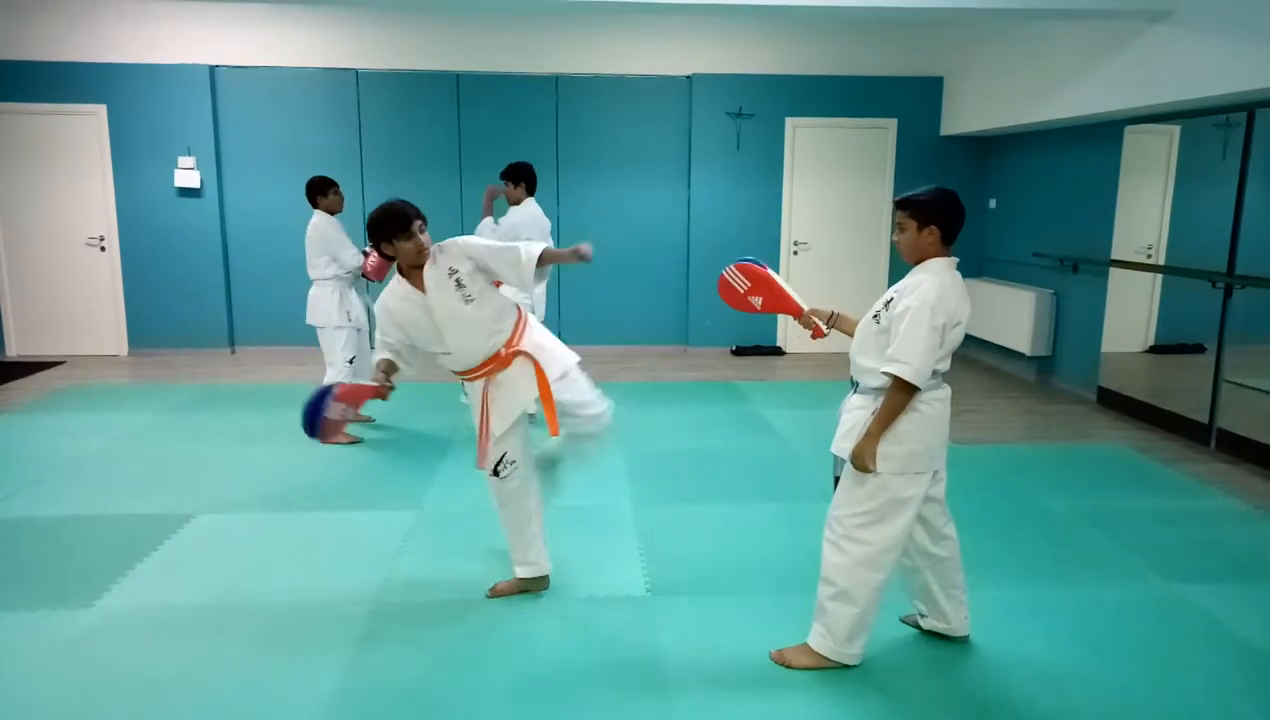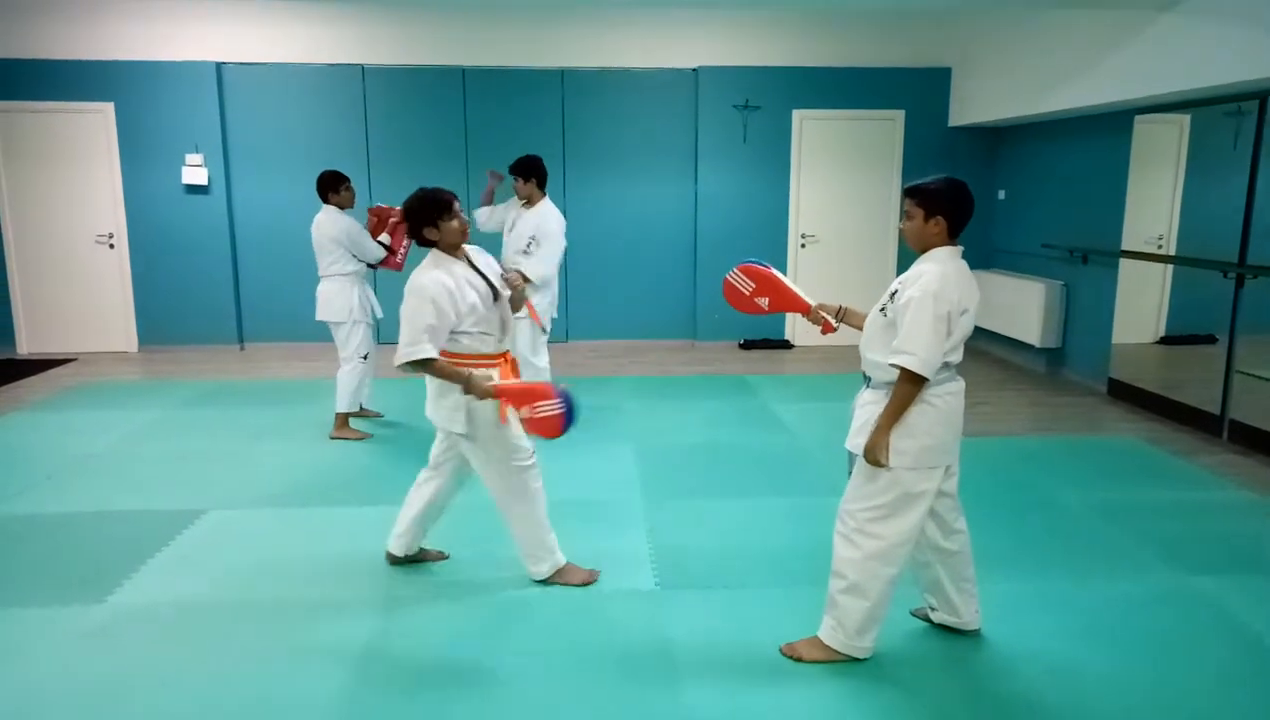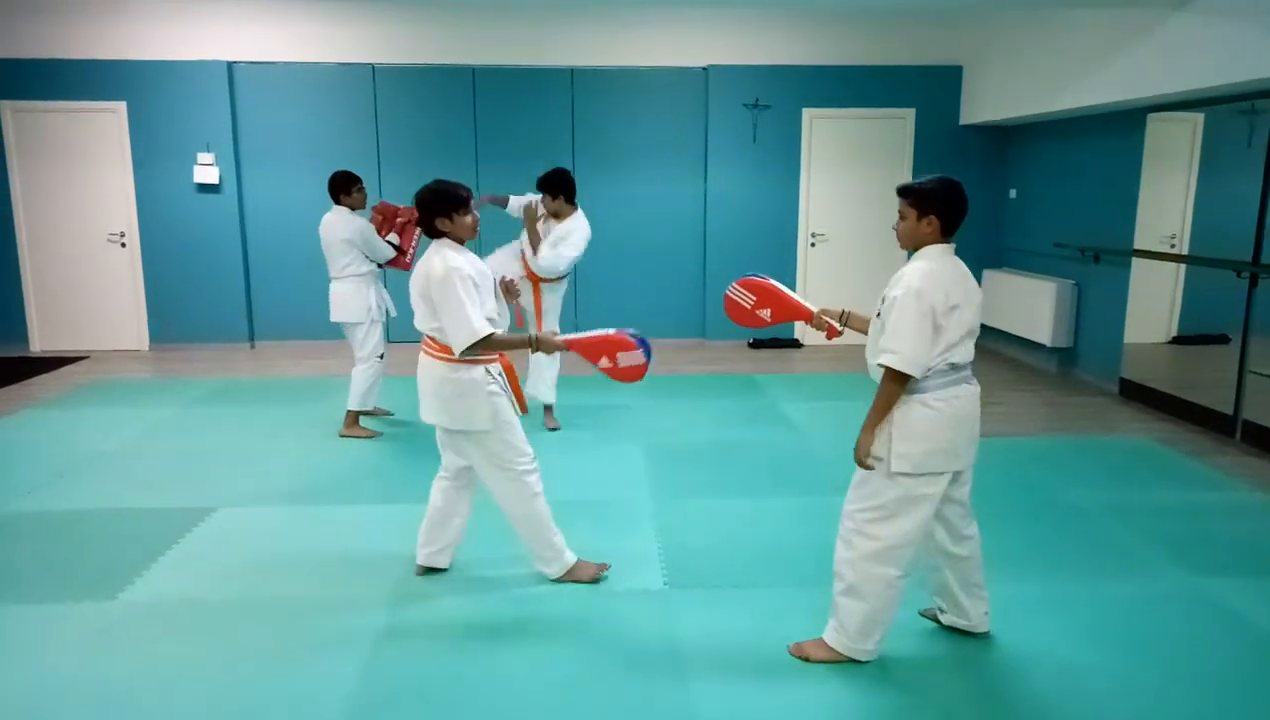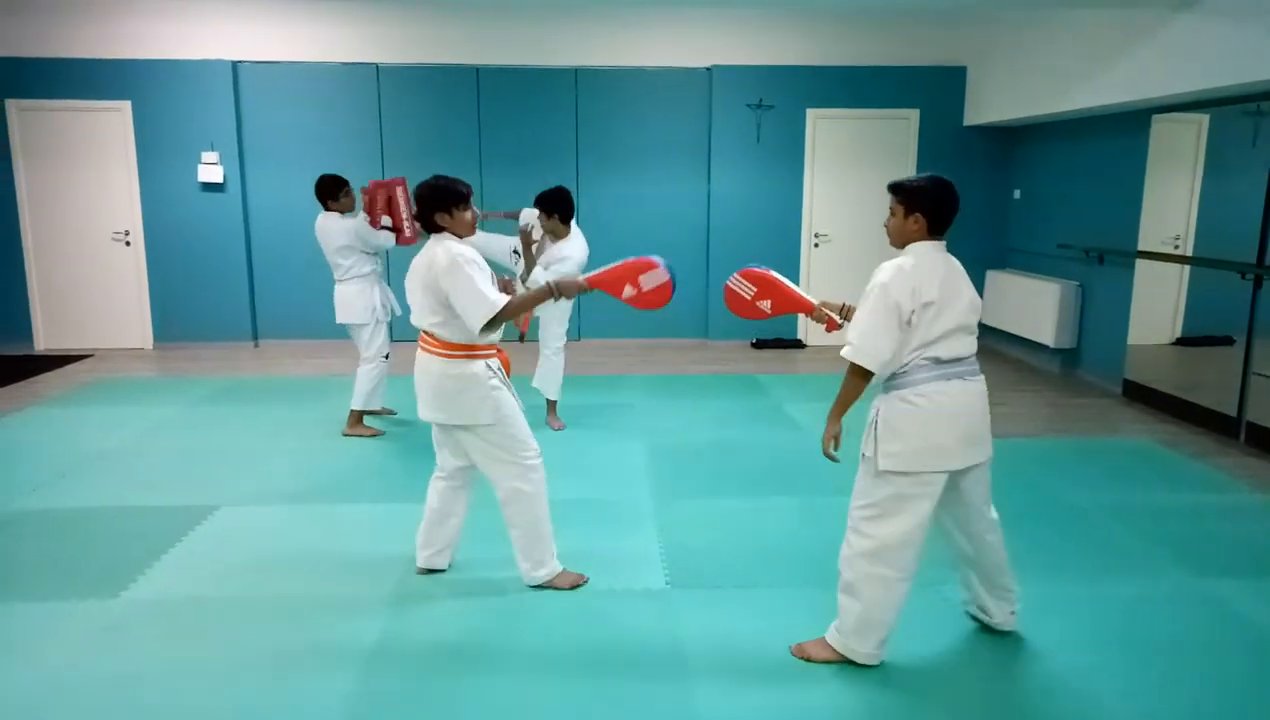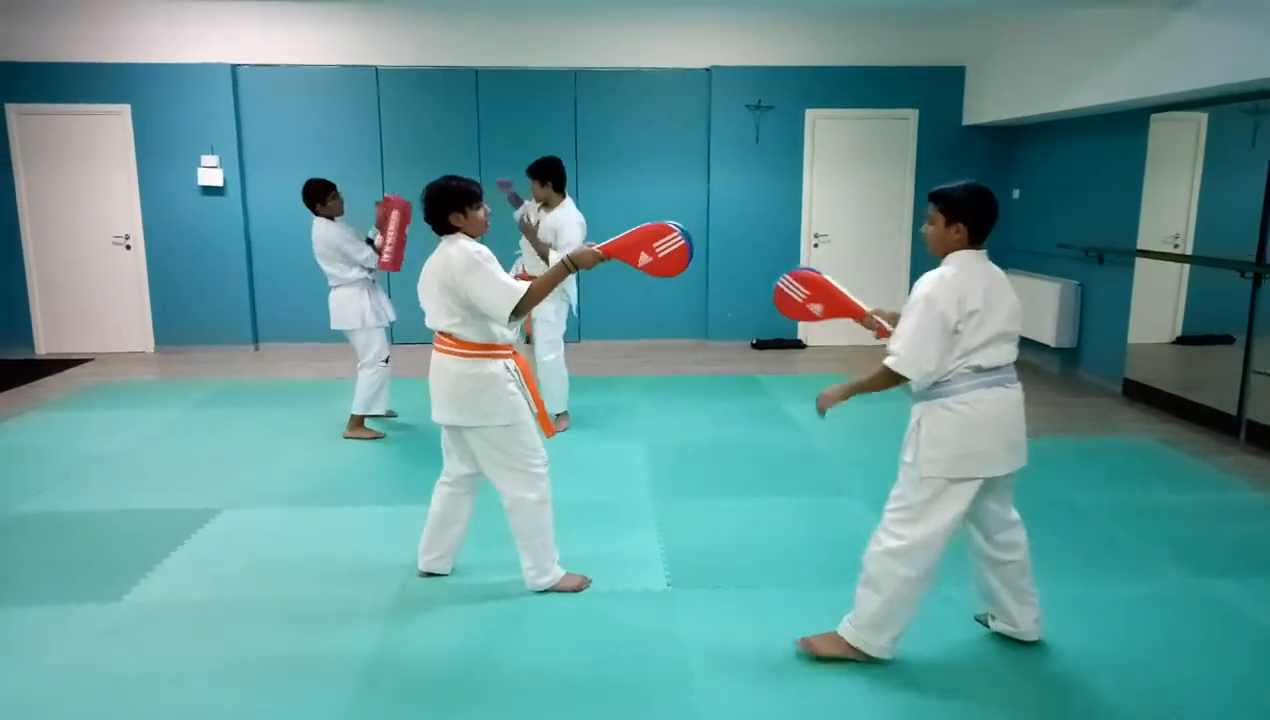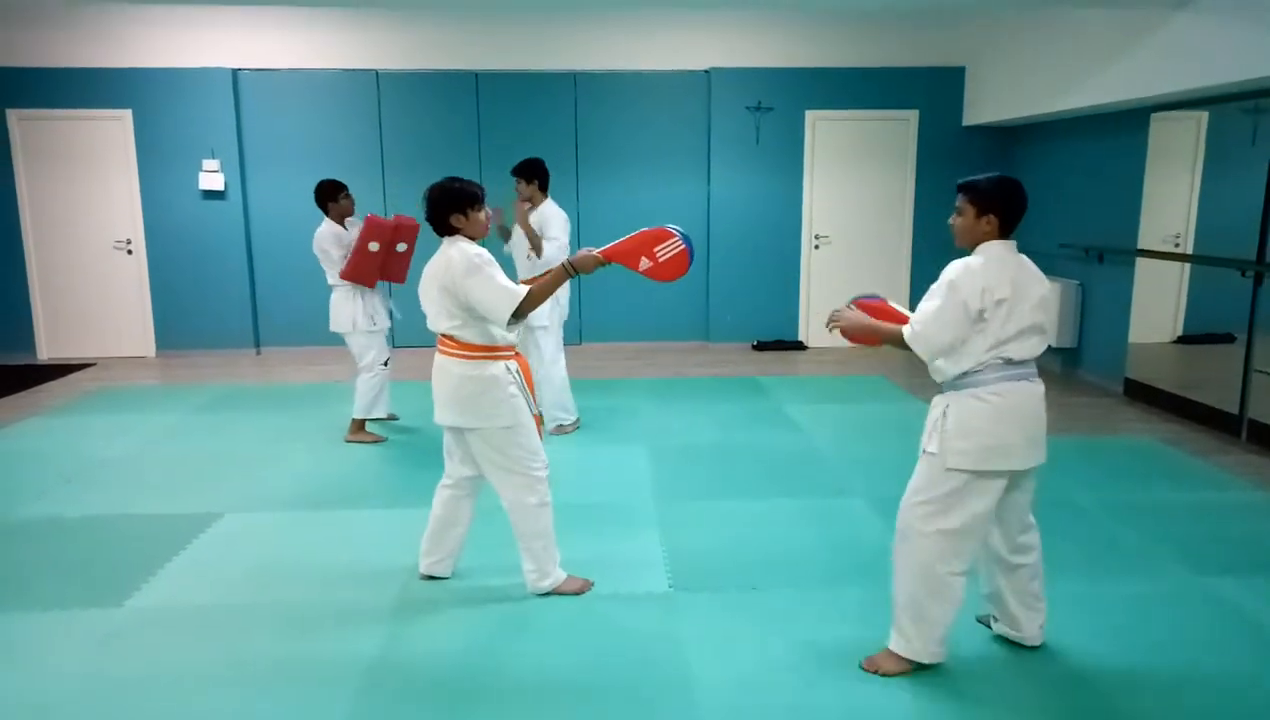
dt=0.3s
person 1, frame 1
left shoulder: (928, 291)
right shoulder: (936, 282)
left elbow: (906, 375)
right elbow: (893, 339)
left wrist: (870, 438)
right wrist: (830, 318)
left hip: (898, 423)
right hip: (917, 422)
left knee: (856, 531)
right knee: (926, 522)
left ankle: (833, 643)
right ankle: (946, 616)
person 1, frame 2
left shoulder: (930, 280)
right shoulder: (951, 272)
left elbow: (913, 366)
left wrist: (881, 431)
right wrist: (839, 313)
left hip: (912, 415)
right hip: (934, 413)
left knee: (869, 524)
right knee: (938, 516)
left ankle: (843, 637)
right ankle: (956, 610)
person 1, frame 3
left shoulder: (917, 278)
right shoulder: (956, 273)
left elbow: (901, 365)
left wrist: (869, 430)
right wrist: (844, 318)
left hip: (920, 417)
right hip: (954, 408)
left knee: (871, 526)
right knee: (951, 518)
left ankle: (849, 639)
right ankle: (966, 612)
person 1, frame 4
left shoulder: (896, 274)
right shoulder: (955, 272)
left elbow: (867, 357)
left wrist: (835, 417)
right wrist: (845, 311)
left hip: (916, 413)
right hip: (966, 403)
left knee: (878, 529)
right knee: (974, 514)
left ankle: (853, 640)
right ankle: (998, 608)
person 1, frame 5
left shoulder: (939, 285)
right shoulder: (997, 281)
left elbow: (907, 366)
left wrist: (843, 392)
right wrist: (898, 320)
left hip: (954, 420)
right hip: (1002, 411)
left knee: (908, 528)
right knee: (998, 523)
left ankle: (862, 634)
right ankle: (1019, 620)
person 1, frame 6
left shoulder: (966, 273)
right shoulder: (1029, 273)
left elbow: (924, 341)
left wrist: (857, 323)
right wrist: (921, 324)
left hip: (975, 415)
right hip: (1019, 407)
left knee: (927, 523)
right knee: (1012, 525)
left ankle: (913, 645)
right ankle: (1022, 623)
person 2, frame 1
left shoulder: (460, 252)
right shoulder: (391, 305)
left elbow: (531, 256)
right elbow: (392, 350)
left wrist: (567, 254)
right wrist: (384, 372)
left hip: (528, 351)
right hip: (491, 385)
left knee: (590, 415)
right knee: (509, 476)
right ankle: (532, 571)
person 2, frame 2
left shoulder: (476, 256)
right shoulder: (429, 284)
left elbow: (505, 309)
right elbow: (413, 356)
left wrist: (517, 293)
right wrist: (466, 380)
left hip: (482, 374)
right hip: (466, 389)
left knee: (445, 465)
right knee: (517, 469)
left ankle: (402, 546)
right ankle: (548, 563)
person 2, frame 3
left shoulder: (438, 260)
right shoulder: (453, 266)
right elbow: (470, 341)
left wrist: (500, 296)
right wrist: (533, 341)
left hip: (448, 378)
right hip: (468, 382)
left knee: (457, 469)
right knee: (516, 470)
left ankle: (431, 554)
right ankle: (559, 563)
person 2, frame 4
left shoulder: (427, 258)
right shoulder: (455, 257)
right elbow: (491, 318)
left wrist: (497, 290)
right wrist: (552, 289)
left hip: (439, 370)
right hip: (468, 376)
left knee: (453, 467)
right knee: (522, 467)
left ankle: (431, 555)
right ankle: (541, 567)
person 2, frame 5
left shoulder: (438, 260)
right shoulder: (469, 256)
right elbow: (517, 304)
left wrist: (508, 285)
right wrist: (570, 263)
left hip: (453, 372)
right hip: (483, 376)
left knee: (460, 472)
right knee: (528, 474)
left ankle: (433, 558)
right ankle: (544, 572)
person 2, frame 6
left shoulder: (440, 261)
right shoulder: (469, 258)
right elbow: (516, 309)
right wrist: (570, 267)
left hip: (456, 373)
right hip: (485, 379)
left knee: (461, 474)
right knee: (527, 475)
left ankle: (434, 561)
right ankle: (546, 574)
person 3, frame 1
left shoulder: (325, 223)
right shoulder: (325, 225)
left elbow: (342, 261)
right elbow: (353, 260)
left wrist: (367, 260)
left hip: (341, 297)
right hip: (333, 299)
left knee: (358, 357)
right knee: (341, 362)
person 3, frame 2
left shoulder: (322, 219)
right shoulder: (343, 223)
right elbow: (373, 253)
left wrist: (376, 236)
right wrist: (388, 234)
left hip: (339, 291)
right hip: (346, 294)
left knee: (363, 353)
right knee: (355, 358)
left ankle: (355, 406)
right ankle: (341, 425)
person 3, frame 3
left shoulder: (327, 221)
right shoulder: (357, 225)
right elbow: (384, 254)
right wrist: (397, 233)
left hip: (345, 291)
right hip: (360, 293)
left knee: (370, 353)
right knee: (371, 357)
left ankle: (367, 405)
right ankle: (350, 423)
person 3, frame 4
left shoulder: (323, 222)
right shoulder: (351, 227)
right elbow: (385, 241)
left wrist: (368, 215)
right wrist: (387, 219)
left hip: (351, 292)
right hip: (364, 294)
left knee: (373, 353)
right knee: (376, 357)
left ankle: (369, 404)
right ankle: (354, 422)
person 3, frame 5
left shoulder: (331, 226)
right shoulder: (330, 233)
left elbow: (362, 245)
right elbow: (371, 260)
left wrist: (376, 232)
right wrist: (381, 238)
left hip: (358, 298)
right hip: (356, 300)
left knee: (374, 357)
right knee: (376, 361)
left ankle: (371, 406)
right ankle: (355, 425)
person 3, frame 6
left shoulder: (354, 224)
right shoulder: (325, 235)
left hip: (366, 301)
right hip: (353, 304)
left knee: (377, 360)
right knee: (375, 365)
left ankle: (373, 410)
right ankle: (356, 429)
person 4, frame 1
left shoulder: (521, 215)
right shoulder: (539, 218)
left elbow: (488, 238)
left wrist: (487, 203)
left hip: (514, 291)
right hip: (529, 290)
person 4, frame 2
left shoulder: (550, 218)
right shoulder: (517, 207)
left elbow: (546, 269)
right elbow: (484, 221)
right wrist: (491, 190)
left hip: (536, 295)
left knee: (531, 353)
right knee: (517, 345)
person 4, frame 3
left shoulder: (578, 231)
right shoulder: (543, 207)
left elbow: (545, 264)
right elbow: (515, 203)
left wrist: (531, 228)
right wrist: (491, 200)
left hip: (547, 287)
right hip: (518, 264)
left ankle: (547, 410)
person 4, frame 4
left shoulder: (574, 254)
right shoulder: (549, 225)
left elbow: (539, 285)
right elbow: (527, 216)
left wrist: (526, 248)
right wrist: (499, 214)
right hip: (532, 261)
left knee: (552, 345)
left ankle: (551, 410)
person 4, frame 5
left shoulder: (570, 221)
right shoulder: (541, 204)
right elbow: (523, 211)
left wrist: (533, 239)
right wrist: (510, 194)
left hip: (551, 292)
right hip: (526, 277)
left knee: (548, 352)
left ankle: (560, 411)
person 4, frame 6
left shoulder: (553, 216)
right shoulder: (528, 213)
left elbow: (552, 257)
right elbow: (517, 246)
left wrist: (526, 228)
right wrist: (502, 230)
left hip: (547, 295)
left knee: (547, 361)
right knee: (528, 355)
left ankle: (565, 418)
